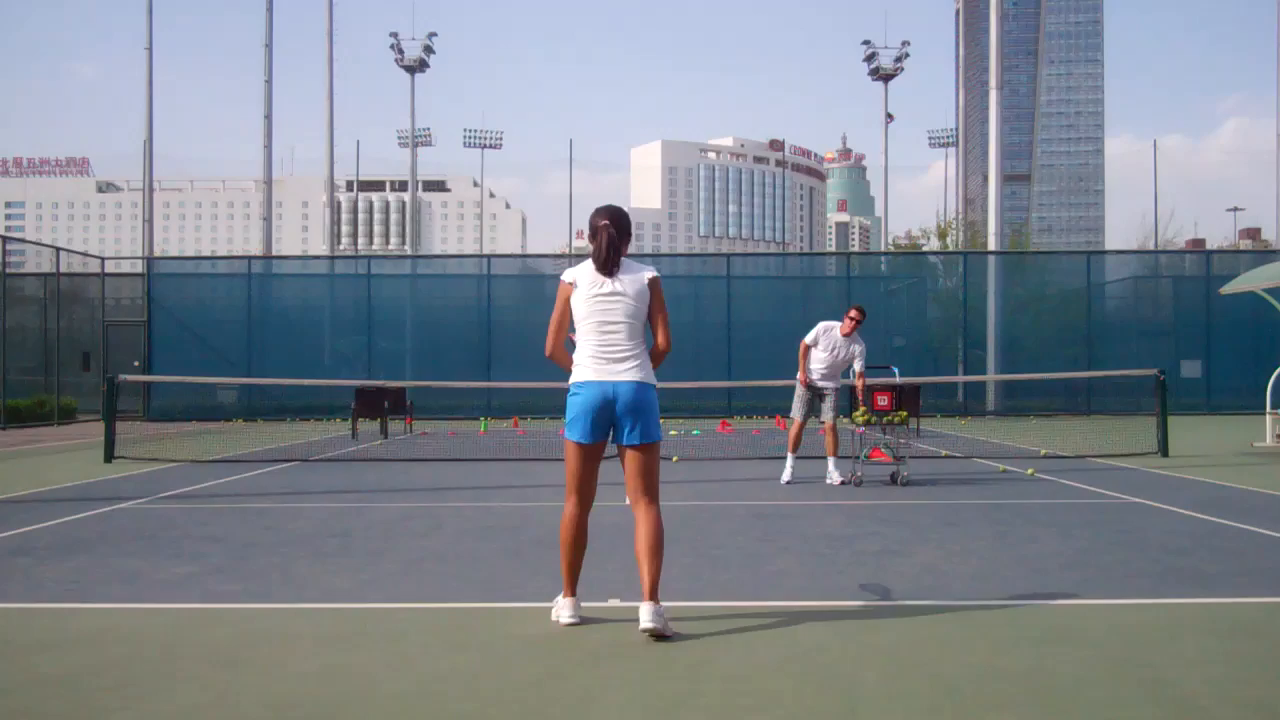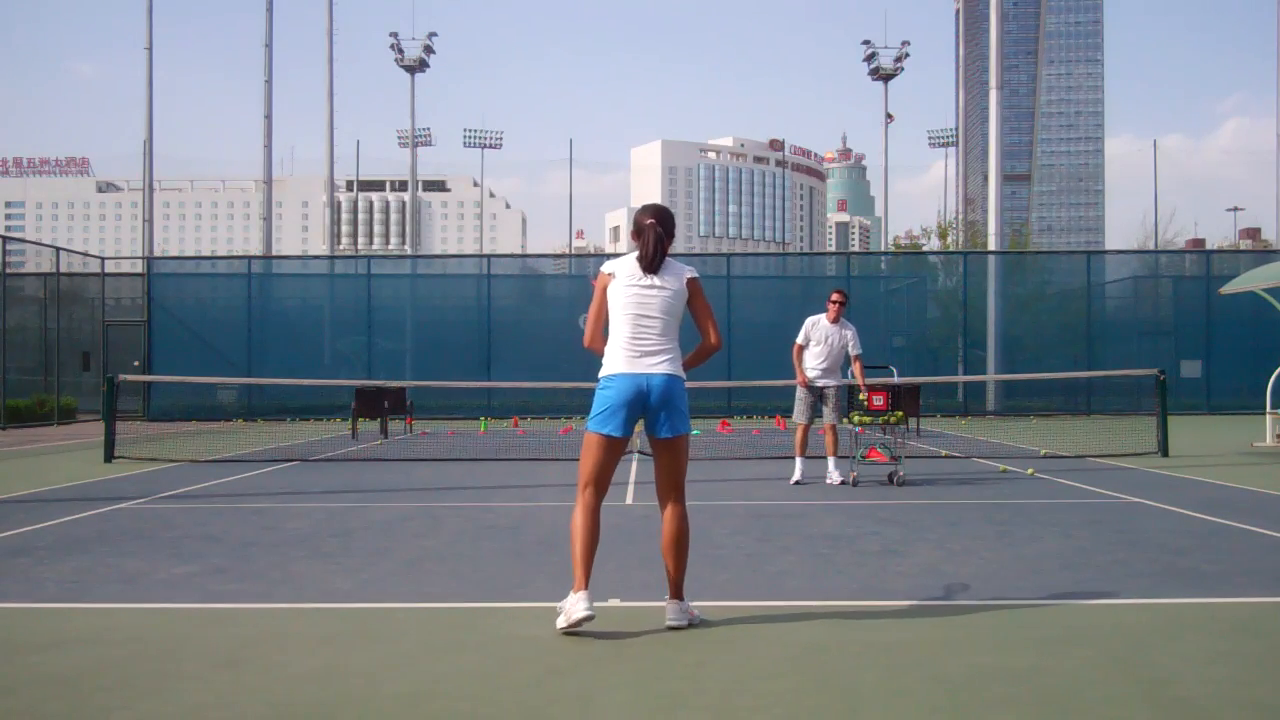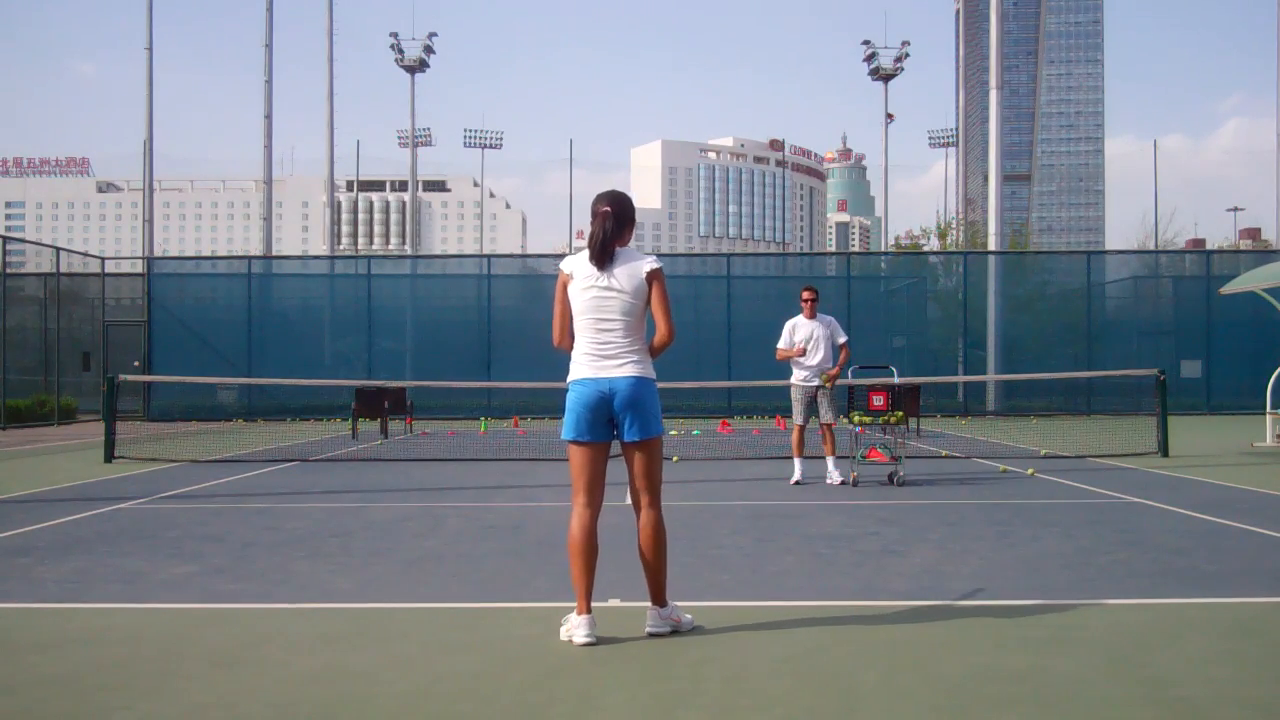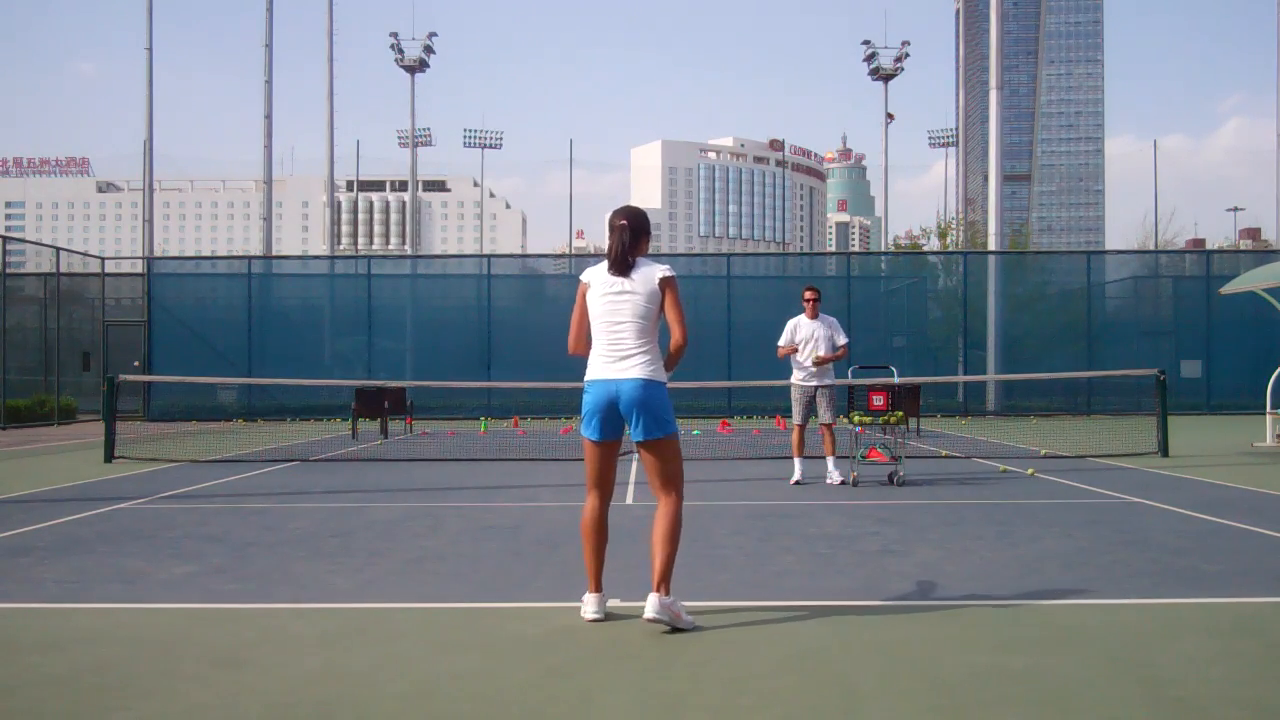
dt=1s
person 1, frame 1
left shoulder: (572, 278)
right shoulder: (647, 276)
left elbow: (553, 348)
right elbow: (663, 344)
left hip: (586, 390)
right hip: (635, 390)
left knee: (577, 502)
right knee: (644, 505)
left ankle: (569, 599)
right ankle: (650, 606)
person 1, frame 2
left shoulder: (612, 270)
right shoulder: (685, 276)
left elbow: (591, 338)
right elbow: (713, 340)
left hip: (617, 383)
right hip: (666, 385)
left knee: (588, 495)
right knee: (672, 501)
left ankle: (580, 595)
right ankle: (676, 603)
person 1, frame 3
left shoulder: (571, 267)
right shoulder: (647, 267)
left elbow: (560, 339)
right elbow: (666, 334)
left hip: (585, 386)
right hip: (634, 386)
left knee: (584, 507)
right knee: (647, 505)
left ankle: (582, 615)
right ankle: (659, 608)
person 1, frame 4
left shoulder: (590, 277)
right shoulder: (660, 275)
left elbow: (575, 345)
right elbow: (679, 337)
left hip: (598, 386)
right hip: (643, 386)
left knee: (597, 496)
right knee: (669, 495)
left ankle: (594, 596)
right ankle: (660, 595)
person 2, frame 1
left shoulder: (858, 346)
right shoulder: (824, 328)
left elbow: (859, 376)
right elbow: (804, 345)
left wrist: (861, 402)
right wrist: (802, 372)
left hip: (830, 385)
right hip: (807, 380)
left knee: (830, 426)
right knee: (799, 422)
left ankle: (832, 471)
right ankle: (789, 467)
person 2, frame 2
left shoulder: (849, 330)
right shoulder: (811, 322)
left elbow: (855, 360)
right elbow: (797, 348)
left wrist: (862, 384)
right wrist: (799, 373)
left hip: (831, 383)
right hip: (808, 381)
left knee: (831, 426)
right knee: (803, 425)
left ankle: (832, 471)
right ankle: (798, 470)
person 2, frame 3
left shoulder: (829, 322)
right shoulder: (792, 324)
left elbow: (844, 348)
right elbow: (779, 355)
left wrist: (838, 368)
right wrist: (793, 353)
left hip: (825, 382)
right hip: (801, 382)
left knee: (827, 426)
right knee: (799, 425)
left ankle: (832, 470)
right ankle: (798, 471)
person 2, frame 4
left shoulder: (831, 323)
right shoulder: (794, 323)
left elbow: (844, 350)
right elbow: (780, 352)
left wrist: (830, 358)
right wrist: (788, 350)
left hip: (825, 381)
right hip: (801, 381)
left knee: (827, 425)
right knee: (798, 425)
left ankle: (832, 470)
right ankle: (798, 471)
